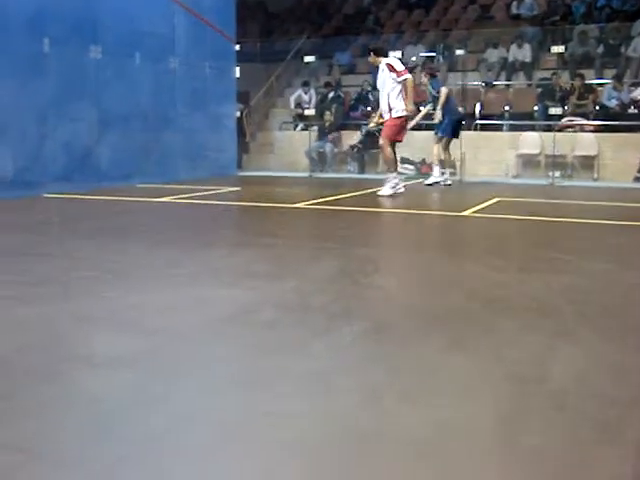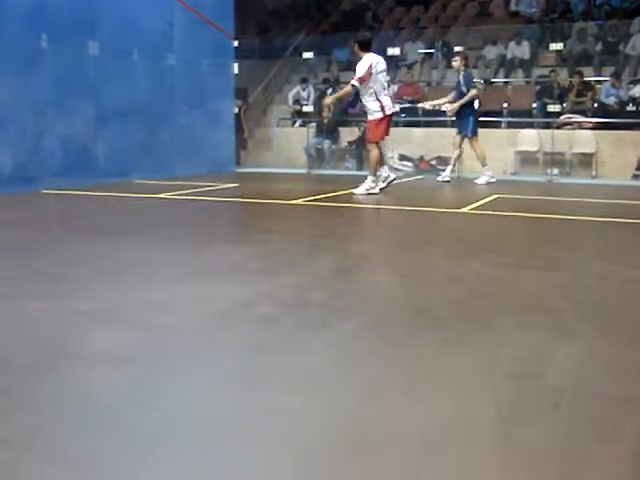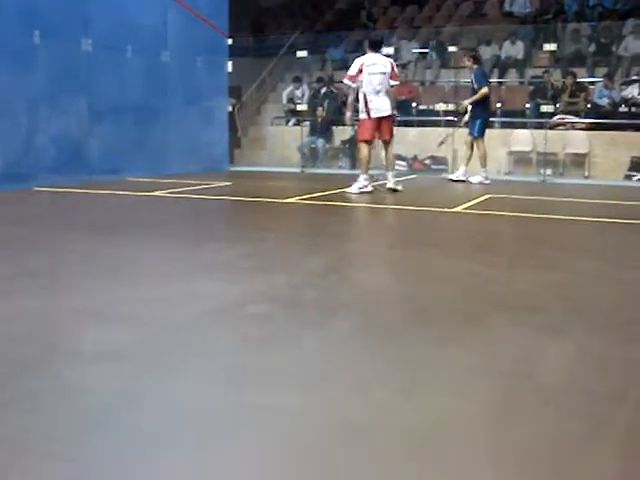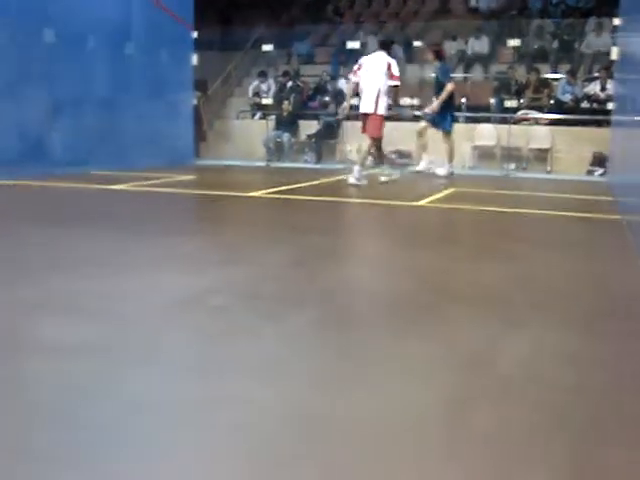
dt=0.5s
person 1, frame 1
left shoulder: (390, 62)
right shoulder: (381, 70)
left elbow: (408, 78)
left wrist: (410, 102)
right wrist: (378, 116)
left hip: (397, 113)
right hip: (390, 114)
left knee: (384, 143)
right knee: (388, 146)
left ankle: (393, 179)
right ankle: (395, 183)
person 1, frame 2
left shoulder: (364, 63)
right shoulder: (379, 59)
left elbow: (353, 87)
left wrist: (333, 98)
left hip: (377, 110)
right hip: (384, 107)
left knee: (372, 145)
right knee: (375, 143)
left ankle: (371, 182)
right ankle: (385, 173)
person 1, frame 3
left shoulder: (360, 62)
right shoulder: (389, 62)
left elbow: (352, 87)
right elbow: (393, 87)
left wrist: (349, 109)
right wrist: (393, 108)
left hip: (368, 110)
right hip: (386, 109)
left knee: (364, 144)
right knee: (387, 145)
left ankle: (364, 181)
right ankle: (391, 180)
person 1, frame 4
left shoulder: (364, 60)
right shoulder: (390, 62)
left elbow: (353, 82)
right elbow: (393, 87)
left wrist: (347, 101)
right wrist: (394, 104)
left hip: (365, 105)
right hip: (377, 107)
left knee: (375, 140)
right knee: (371, 140)
left ankle: (384, 171)
right ankle: (356, 173)
person 2, frame 1
left shoulder: (433, 82)
right shoulder: (435, 84)
left elbow: (444, 90)
left wrist: (438, 110)
left hip: (449, 116)
right hip: (453, 116)
left knee: (437, 143)
right knee: (444, 147)
left ankle: (437, 174)
right ankle: (445, 176)
person 2, frame 2
left shoulder: (466, 74)
right shoulder: (459, 77)
left elbow: (474, 92)
right elbow: (452, 97)
left wrist: (458, 104)
right wrist: (433, 103)
left hip: (469, 114)
right hip: (462, 116)
left knee: (473, 143)
right knee: (457, 143)
left ankle: (488, 173)
right ankle: (448, 173)
person 2, frame 3
left shoulder: (478, 72)
right shoulder: (478, 72)
left elbow: (485, 90)
left wrist: (469, 101)
right wrist: (469, 113)
left hip: (480, 113)
right hip: (477, 113)
left knee: (479, 141)
right knee: (470, 142)
left ankle: (483, 175)
right ankle: (462, 172)
person 2, frame 4
left shoulder: (442, 68)
right shoulder: (439, 68)
left elbow: (450, 86)
left wrist: (438, 102)
right wrist: (433, 105)
left hip: (445, 108)
right hip: (438, 108)
left knee: (446, 136)
right knee: (421, 129)
left ankle: (449, 167)
right ankle: (425, 161)
